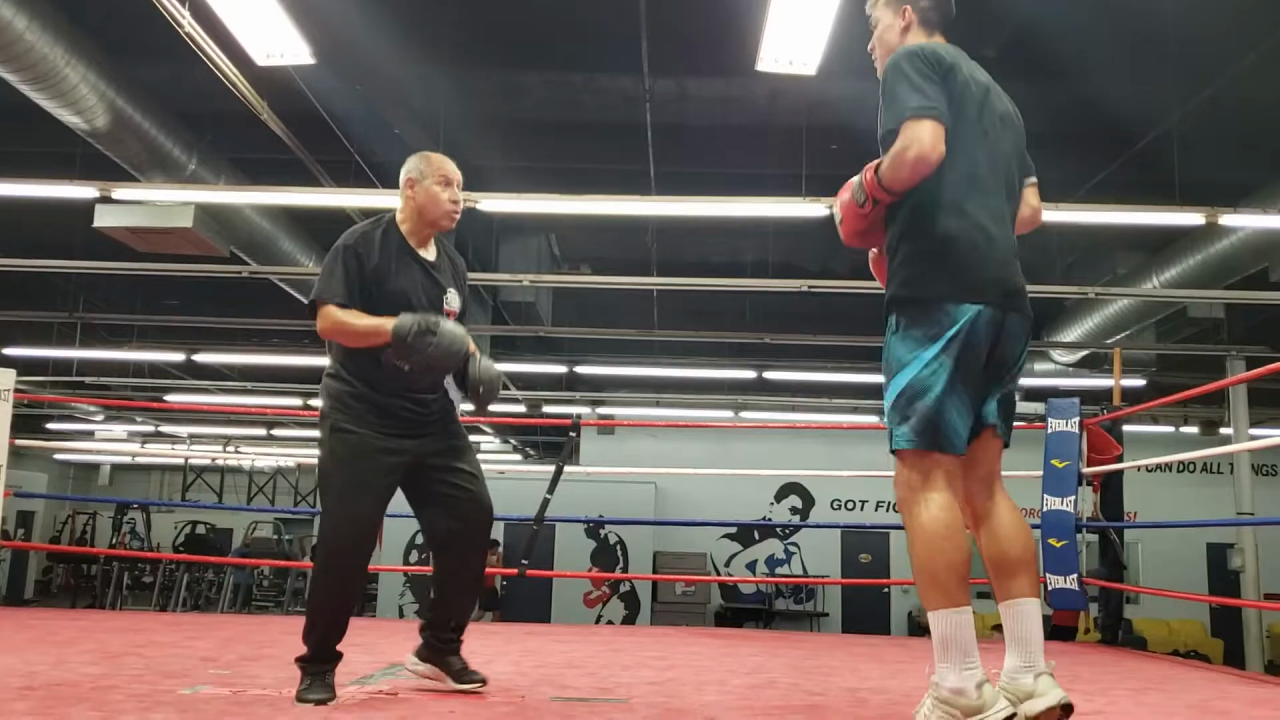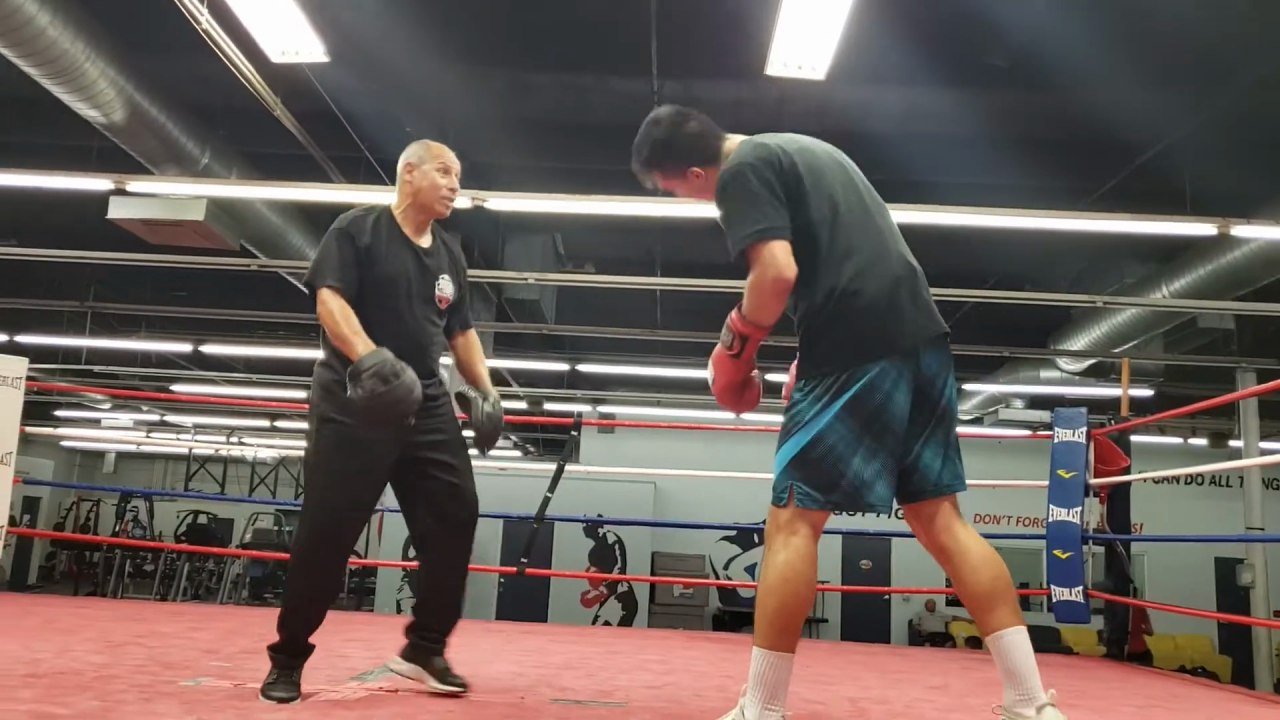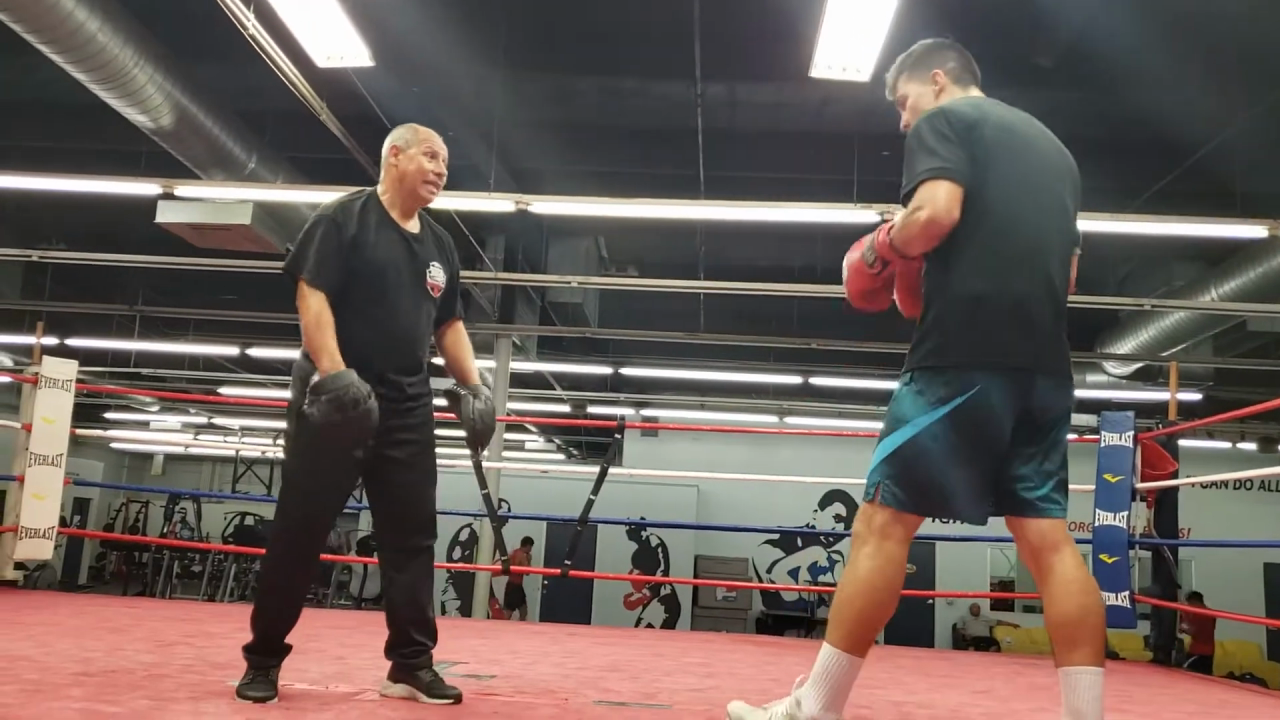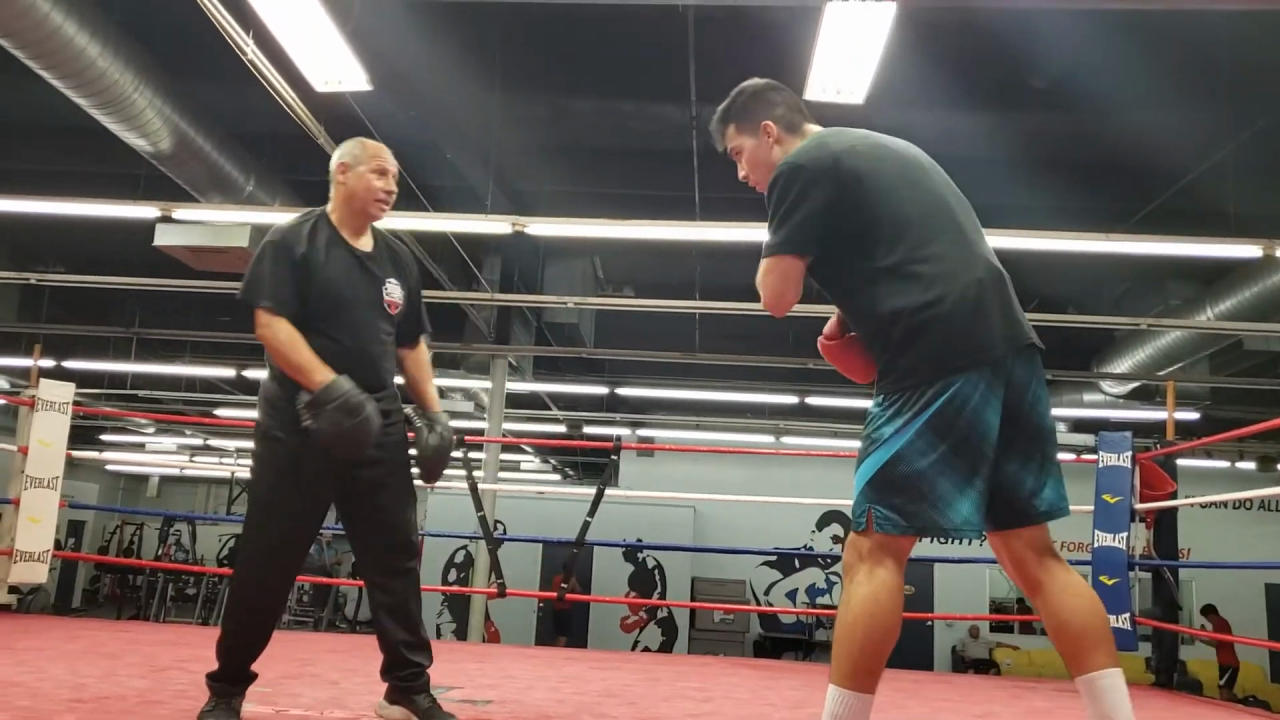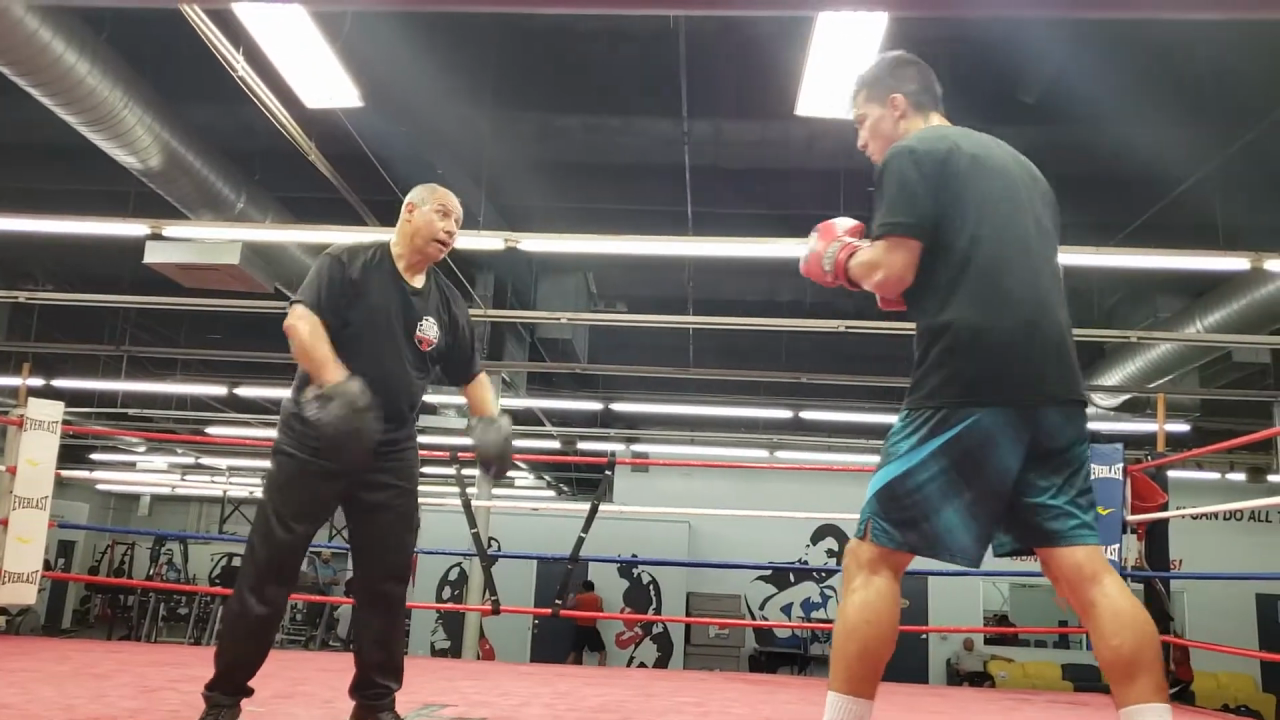
dt=1s
person 1, frame 1
left shoulder: (916, 63)
right shoulder: (994, 92)
left elbow: (923, 147)
right elbow: (1029, 210)
left wrist: (868, 192)
left hip: (939, 295)
right hip: (1000, 297)
left knee: (920, 480)
right knee: (979, 480)
person 1, frame 2
left shoulder: (744, 170)
right shoulder: (814, 153)
left elbow: (778, 271)
left wrist: (740, 344)
right wrist: (811, 360)
left hip: (853, 351)
right hip: (919, 339)
left knee: (794, 520)
right knee: (940, 519)
person 1, frame 3
left shoulder: (945, 121)
right shoulder: (1055, 148)
left elbow: (936, 210)
left wrist: (878, 252)
left hip: (962, 356)
right hip: (1042, 363)
left knee: (884, 522)
right knee: (1048, 540)
person 1, frame 4
left shoulder: (804, 166)
right shoulder: (893, 150)
left elbow: (777, 295)
left wrist: (775, 256)
left hip: (937, 365)
right hip: (1005, 350)
left knee: (874, 550)
right knee: (1030, 552)
person 1, frame 5
left shoulder: (911, 156)
right shoulder: (1020, 167)
left elbow: (888, 272)
left wrist: (837, 260)
left hip: (965, 389)
right hip: (1052, 388)
left knee: (873, 559)
right knee: (1087, 573)
person 2, frame 1
left shoulder: (452, 264)
right shoulder: (362, 244)
right elbow: (329, 319)
left wrist: (473, 362)
right wrist: (397, 329)
left hip: (433, 421)
right hip: (361, 420)
left knee: (470, 522)
right knee: (346, 540)
left ankle: (440, 648)
right ankle: (318, 664)
person 2, frame 2
left shoulder: (448, 253)
right shoulder: (357, 230)
left elbow: (460, 330)
right elbow: (329, 299)
left wrist: (483, 389)
right wrist: (369, 356)
left hip: (426, 408)
right hip: (352, 404)
left knee: (454, 520)
right knee: (328, 528)
left ankle: (425, 648)
right ankle: (288, 658)
person 2, frame 3
left shoulder: (439, 244)
right shoulder: (343, 217)
left elbow: (448, 323)
right elbow: (312, 295)
left wrist: (473, 386)
right wrist: (334, 374)
left hip: (408, 409)
right hip: (338, 404)
left knee: (412, 535)
right knee: (299, 529)
left ankle: (411, 665)
right ankle: (263, 659)
person 2, frame 4
left shoulder: (397, 259)
right shoulder: (293, 242)
left elbow: (410, 343)
right elbow: (270, 323)
left wrist: (432, 414)
right wrist: (328, 386)
left hip: (378, 433)
right hip: (304, 430)
left knee: (396, 559)
right knee: (268, 559)
person 2, frame 5
left shoulder: (445, 300)
right shoulder: (347, 265)
left elbow: (468, 377)
right elbow: (301, 321)
left wrist: (492, 424)
right wrist: (338, 384)
left hip: (390, 457)
right hip: (314, 445)
left knee: (386, 583)
right knee: (268, 569)
